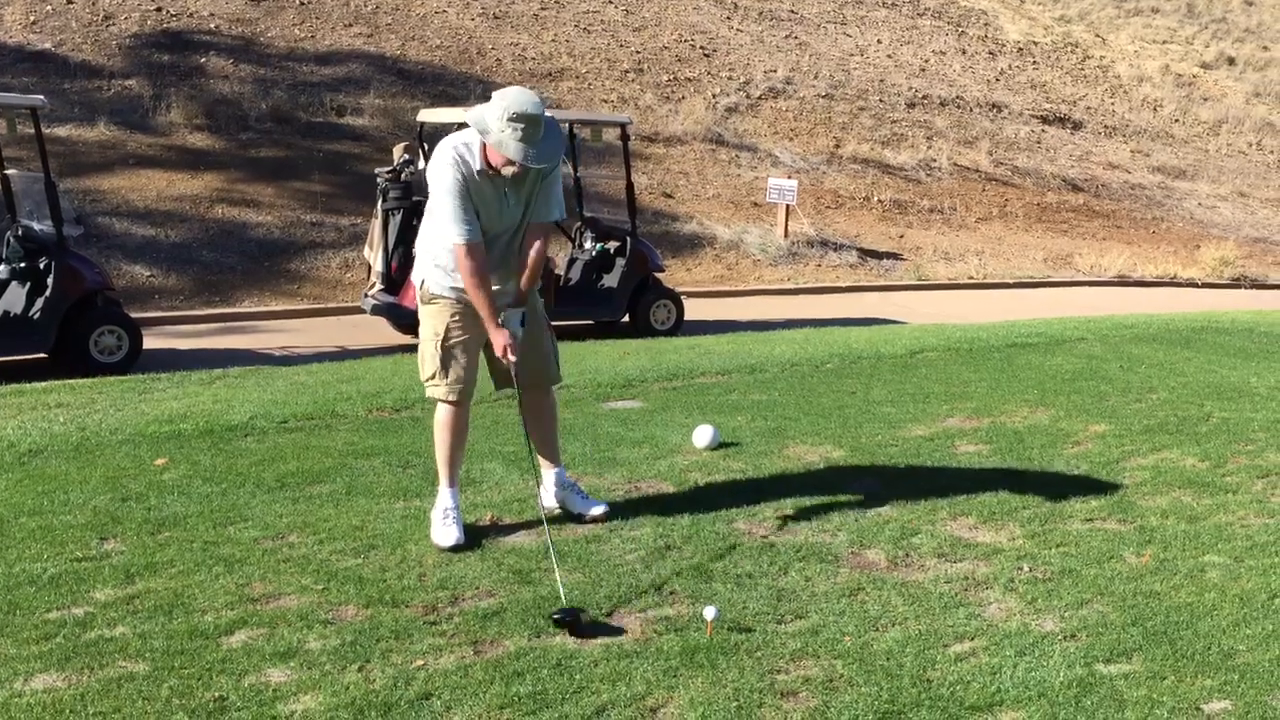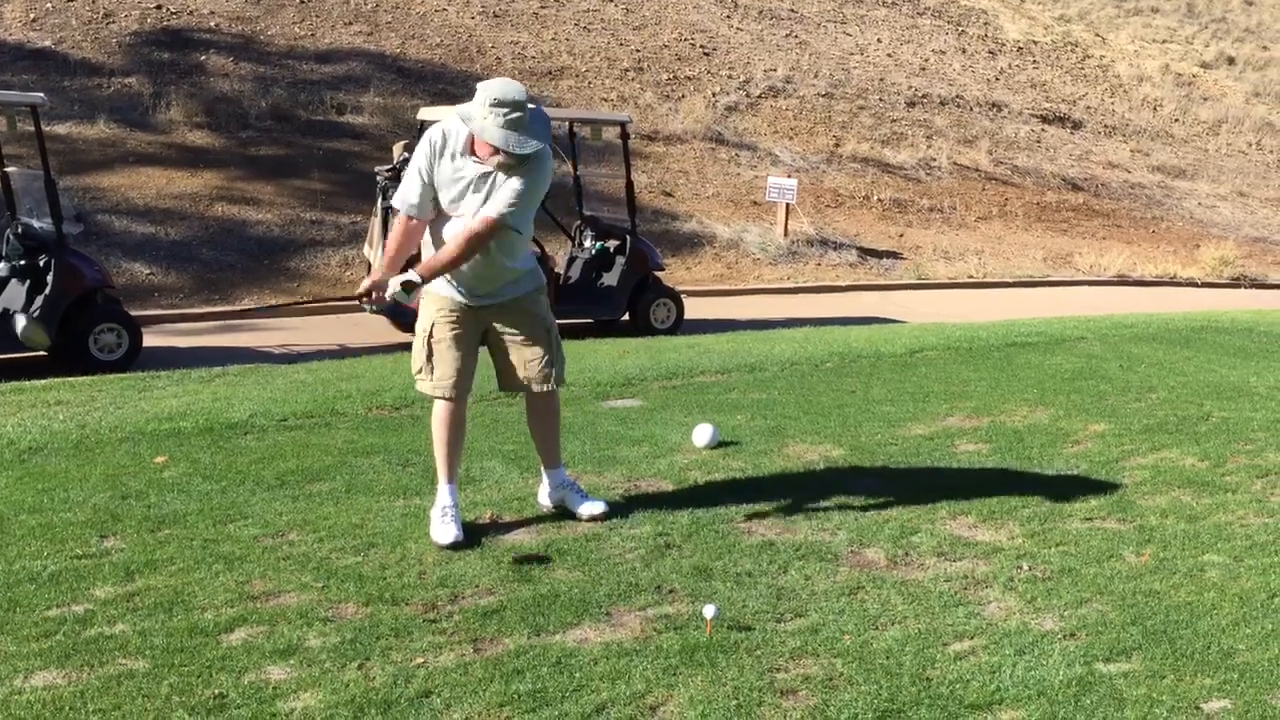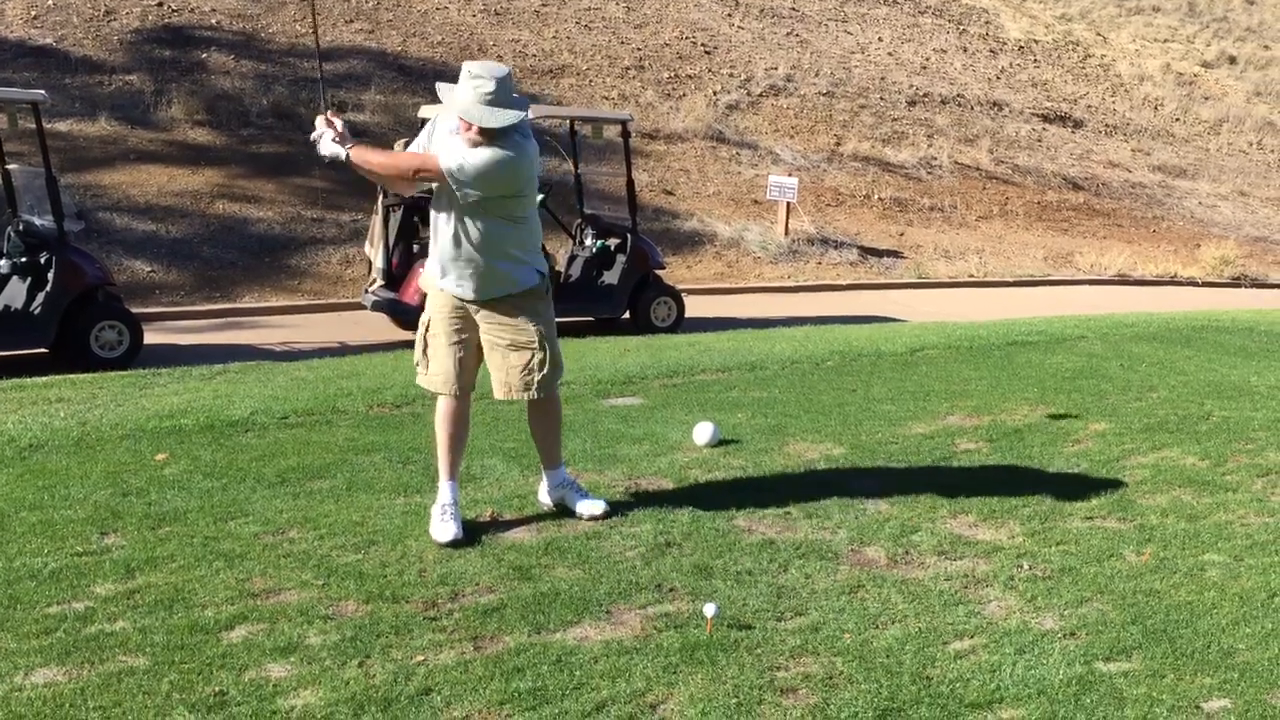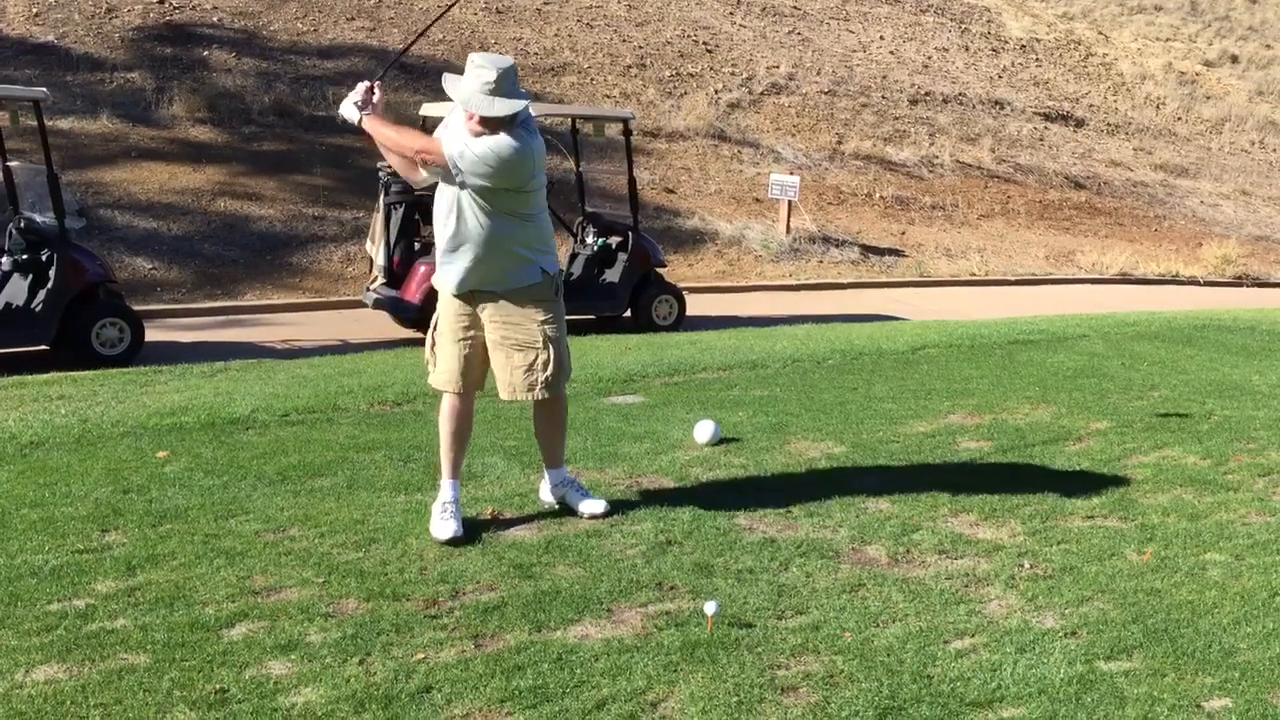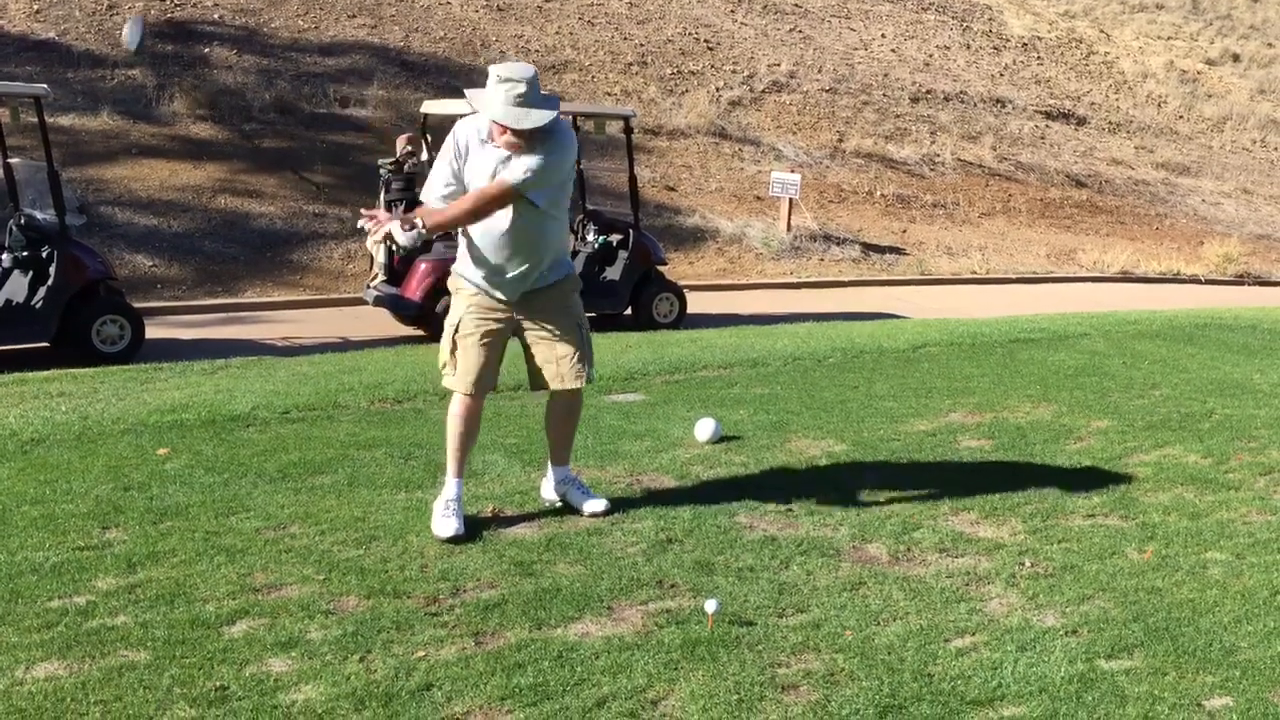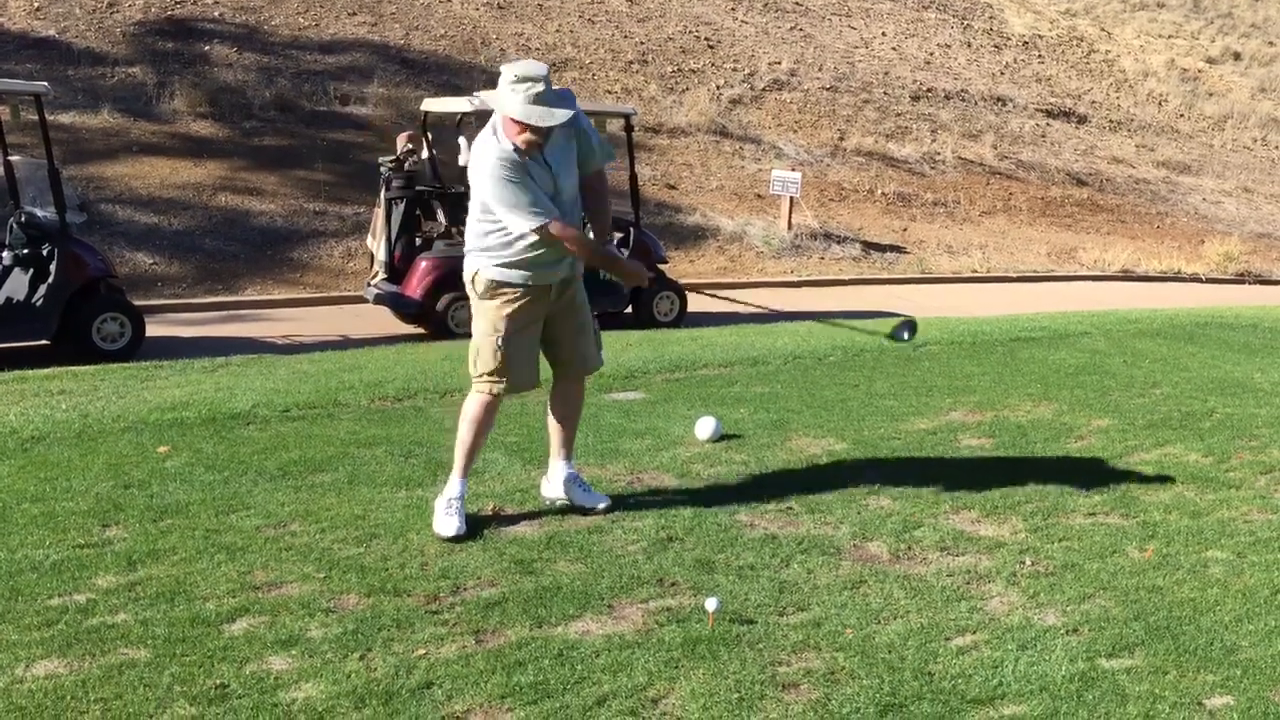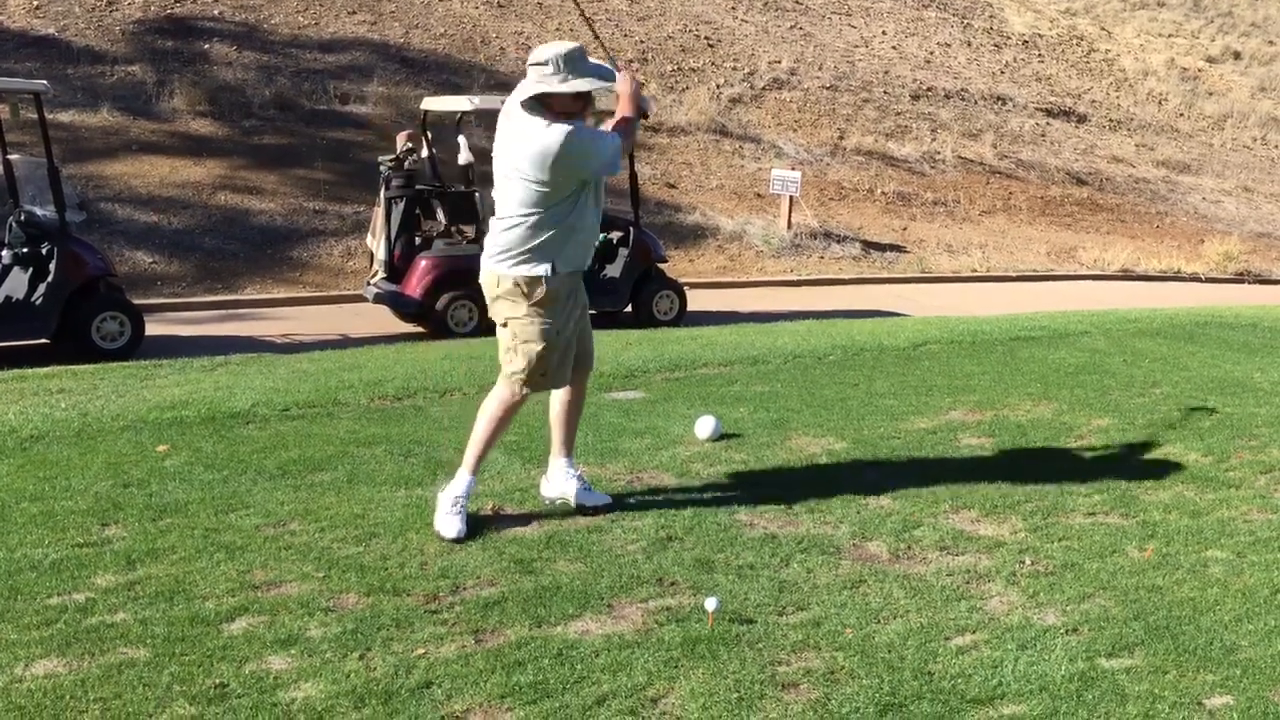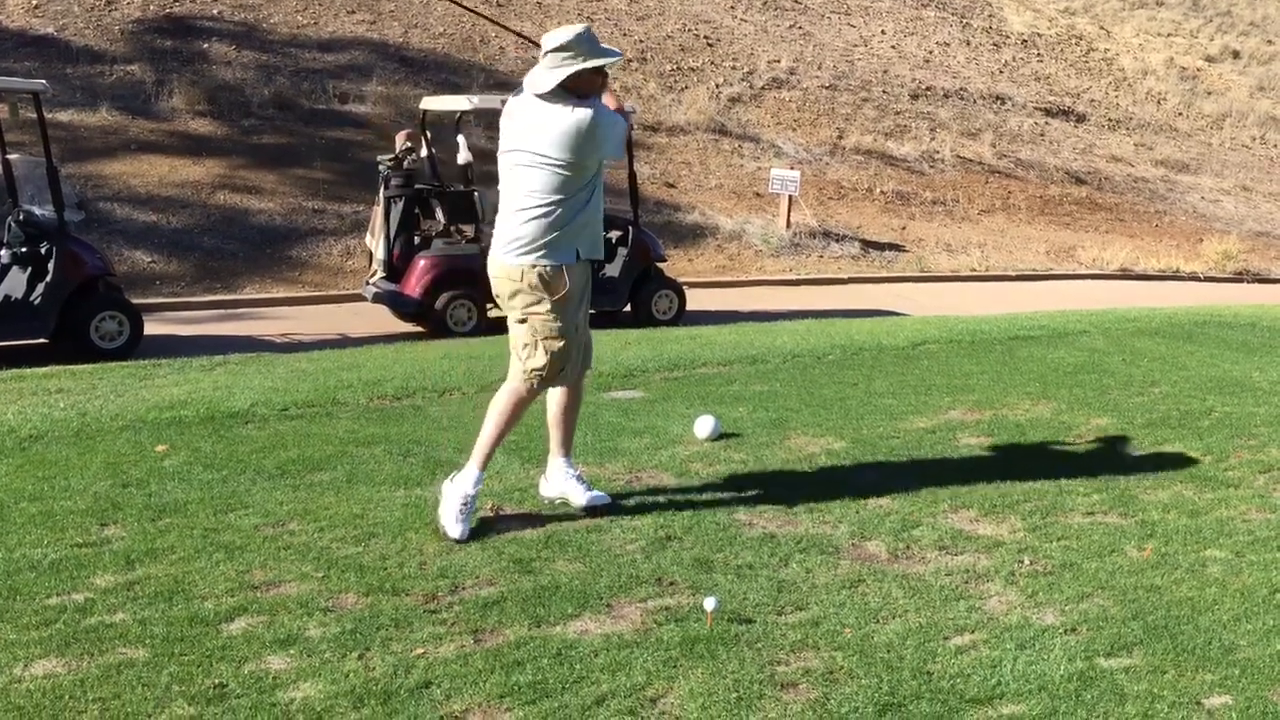
dt=0.2s
person 1, frame 1
left shoulder: (541, 158)
right shoulder: (452, 160)
left elbow: (538, 236)
right elbow: (466, 254)
left wrist: (517, 307)
right wrist: (492, 327)
left hip: (513, 288)
right hip: (451, 289)
left knee: (538, 383)
right knee: (454, 395)
left ankle: (555, 483)
right ankle: (446, 502)
person 1, frame 2
left shoulder: (534, 159)
right shoulder: (439, 141)
left elbow: (479, 231)
right elbow: (411, 217)
left wrist: (416, 276)
right wrist: (385, 270)
left hip: (515, 287)
right hip: (447, 289)
left knee: (541, 384)
right knee: (449, 392)
left ankle: (556, 483)
right ankle: (446, 499)
person 1, frame 3
left shoulder: (512, 151)
right shoulder: (443, 124)
left elbow: (419, 167)
right elbow: (405, 178)
left wrist: (345, 150)
right wrist: (348, 145)
left hip: (515, 290)
right hip: (451, 286)
left knee: (540, 388)
right knee: (452, 390)
left ankle: (555, 481)
right ankle: (446, 497)
person 1, frame 4
left shoulder: (514, 148)
right shoulder: (459, 121)
left elbow: (421, 148)
right elbow: (418, 172)
left wrist: (364, 117)
right wrist: (373, 118)
left hip: (523, 287)
right hip: (461, 283)
left knee: (548, 388)
right knee: (457, 388)
left ankle: (556, 480)
right ankle: (448, 494)
person 1, frame 5
left shoulder: (557, 141)
right shoulder: (465, 133)
left elbow: (493, 197)
right elbow: (438, 202)
left wrist: (417, 224)
right wrist: (410, 221)
left hip: (547, 283)
right hip: (479, 284)
left knee: (570, 383)
right knee: (469, 389)
left ankle: (560, 478)
right ankle: (451, 494)
person 1, frame 6
left shoulder: (568, 124)
right shoulder: (491, 153)
left elbow: (594, 179)
right elbow: (551, 228)
left wrist: (600, 246)
right wrist: (615, 263)
left hip: (564, 272)
right hip: (502, 278)
left knee: (573, 371)
right knee: (491, 386)
left ankle: (560, 475)
right ankle: (454, 492)
person 1, frame 7
left shoulder: (522, 108)
right shoulder: (563, 142)
right elbow: (616, 141)
right wrist: (629, 104)
left hip: (556, 270)
right hip: (528, 277)
left knee: (575, 369)
right knee: (518, 384)
left ankle: (560, 474)
right ankle: (459, 488)
person 1, frame 8
left shoulder: (520, 105)
right shoulder: (586, 122)
right elbow: (617, 122)
left wrist: (595, 94)
right wrist: (606, 94)
left hip: (542, 262)
right hip: (542, 268)
left knee: (570, 370)
right knee: (530, 378)
left ankle: (559, 472)
right ankle: (466, 482)
